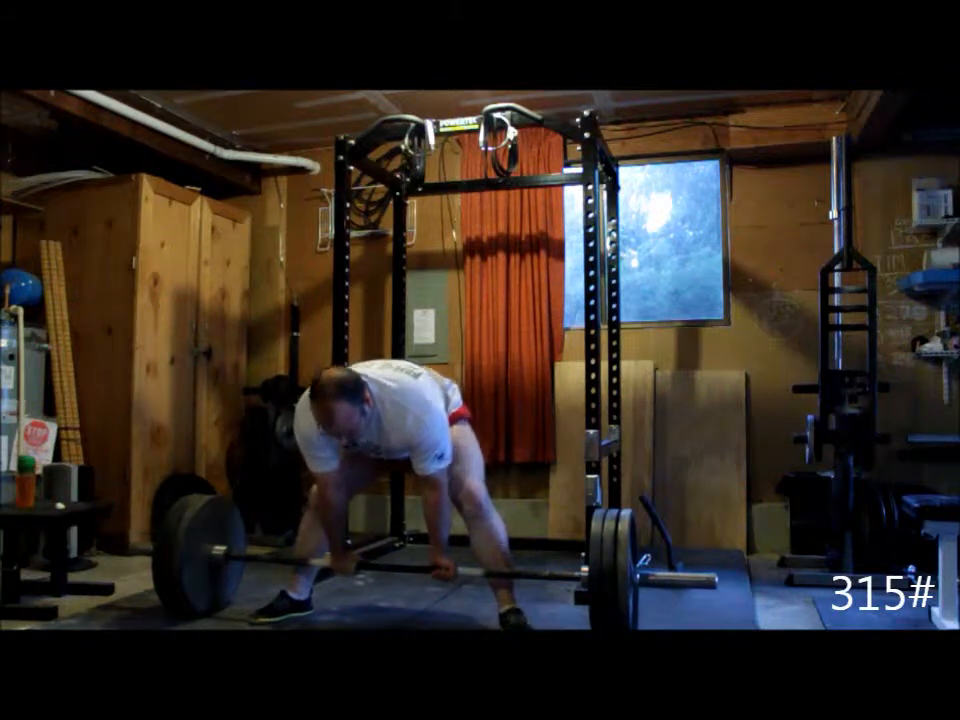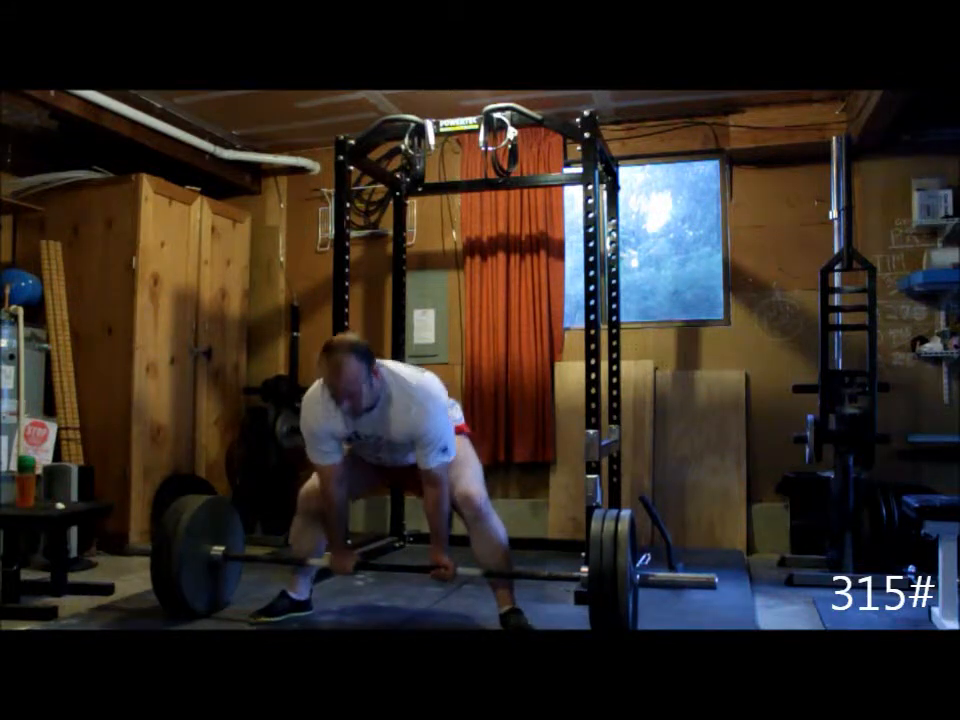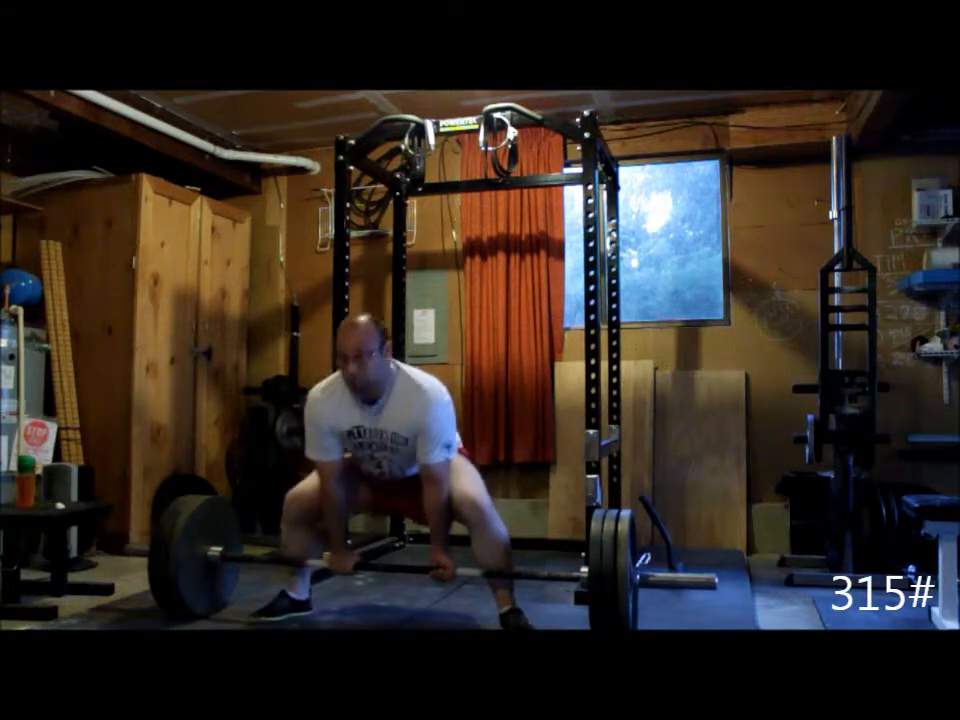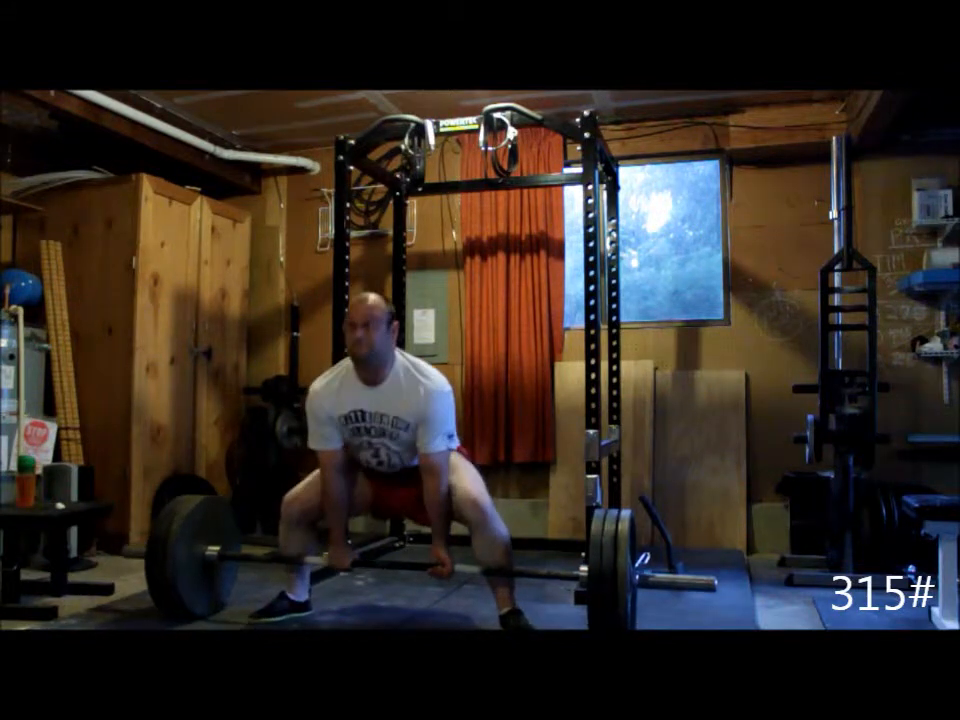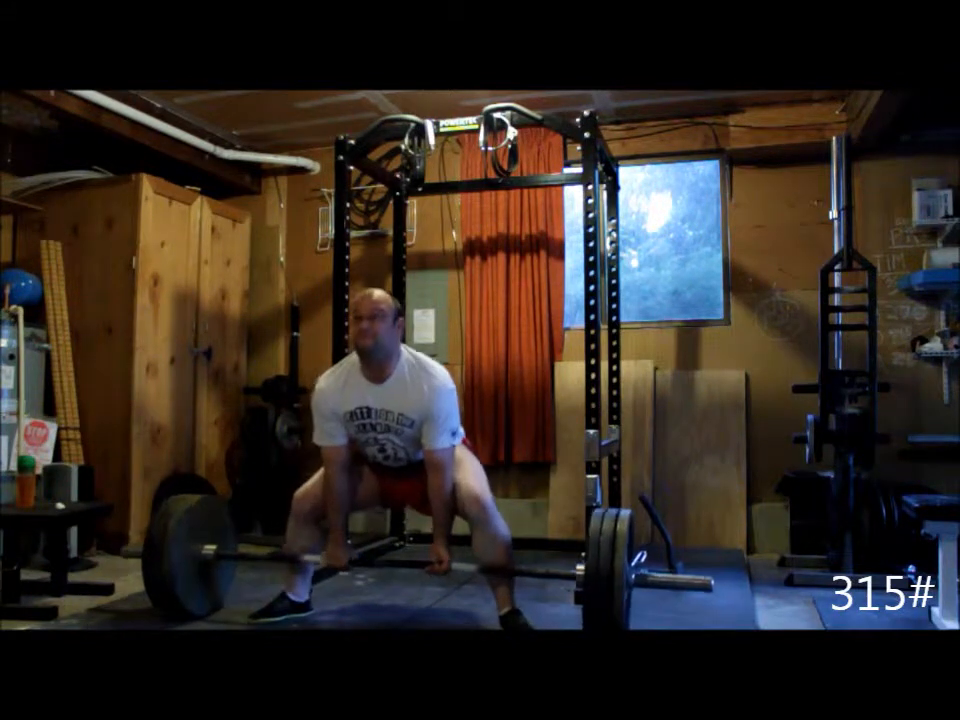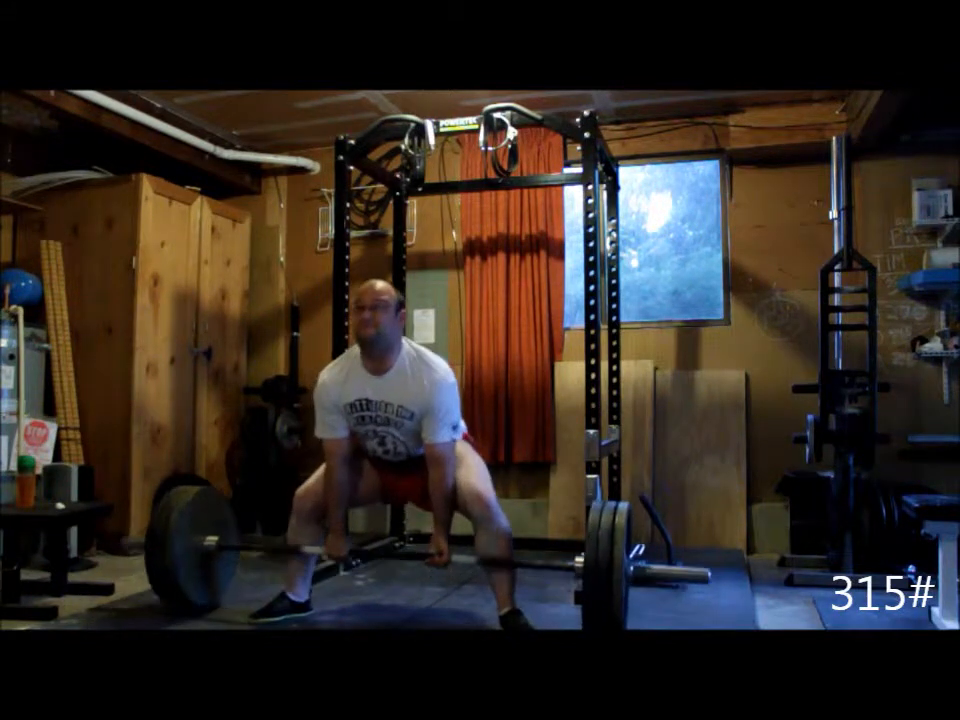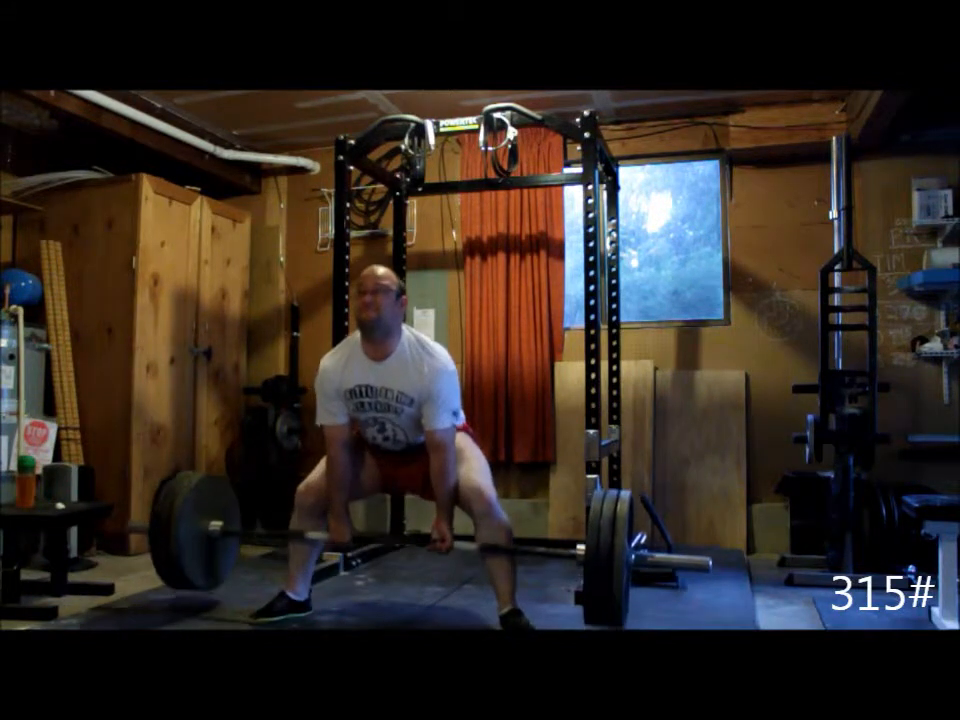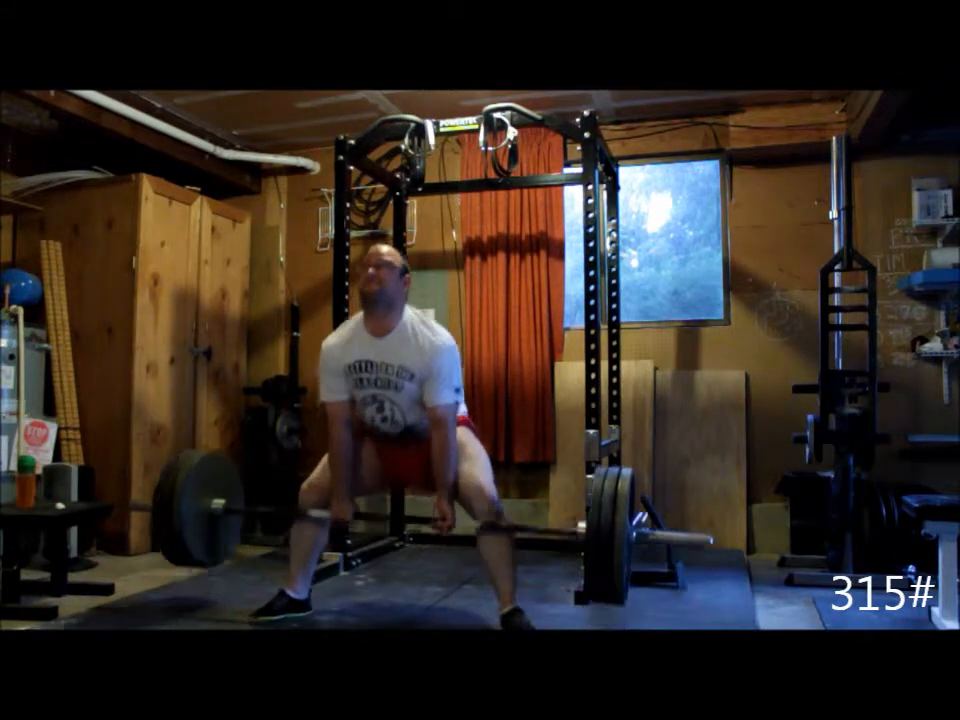
dt=0.2s
person 1, frame 1
left shoulder: (420, 410)
right shoulder: (307, 416)
left elbow: (434, 487)
right elbow: (331, 489)
left wrist: (438, 551)
right wrist: (339, 551)
left hip: (441, 414)
left knee: (473, 498)
right knee: (319, 498)
left ankle: (509, 608)
right ankle: (297, 594)
person 1, frame 2
left shoulder: (424, 397)
right shoulder: (314, 404)
left elbow: (434, 483)
right elbow: (333, 484)
left wrist: (439, 550)
right wrist: (338, 548)
left hip: (437, 455)
left knee: (473, 502)
right knee: (310, 500)
left ankle: (508, 609)
right ankle: (297, 595)
person 1, frame 3
left shoulder: (428, 397)
right shoulder: (321, 401)
left elbow: (434, 482)
right elbow: (333, 482)
left wrist: (439, 549)
right wrist: (338, 548)
left hip: (434, 467)
right hip: (369, 473)
left knee: (476, 506)
right knee: (296, 504)
left ankle: (509, 610)
right ankle: (297, 595)
person 1, frame 4
left shoulder: (429, 386)
right shoulder: (323, 391)
left elbow: (434, 472)
right elbow: (333, 472)
left wrist: (439, 543)
right wrist: (338, 542)
left hip: (432, 464)
right hip: (368, 471)
left knee: (477, 508)
right knee: (294, 507)
left ankle: (508, 611)
right ankle: (296, 596)
person 1, frame 5
left shoulder: (433, 383)
right shoulder: (330, 387)
left elbow: (438, 468)
right elbow: (337, 467)
left wrist: (440, 540)
right wrist: (336, 538)
left hip: (438, 456)
right hip: (374, 463)
left knee: (479, 505)
right knee: (304, 504)
left ankle: (508, 611)
right ankle: (296, 597)
person 1, frame 6
left shoulder: (434, 377)
right shoulder: (332, 380)
left elbow: (439, 463)
right elbow: (338, 460)
left wrist: (440, 533)
right wrist: (336, 530)
left hip: (441, 450)
right hip: (375, 456)
left knee: (482, 503)
right knee: (305, 501)
left ankle: (508, 611)
right ankle: (296, 597)
person 1, frame 7
left shoulder: (433, 364)
right shoulder: (333, 367)
left elbow: (440, 448)
right elbow: (339, 446)
left wrist: (442, 518)
right wrist: (339, 516)
left hip: (439, 440)
right hip: (375, 446)
left knee: (484, 502)
right knee: (307, 497)
left ankle: (509, 611)
right ankle: (295, 596)
person 1, frame 8
left shoulder: (434, 343)
right shoulder: (337, 345)
left elbow: (442, 426)
right elbow: (340, 425)
left wrist: (443, 497)
right wrist: (341, 495)
left hip: (436, 432)
right hip: (376, 436)
left knee: (484, 503)
right knee: (311, 495)
left ankle: (510, 610)
right ankle: (295, 595)
